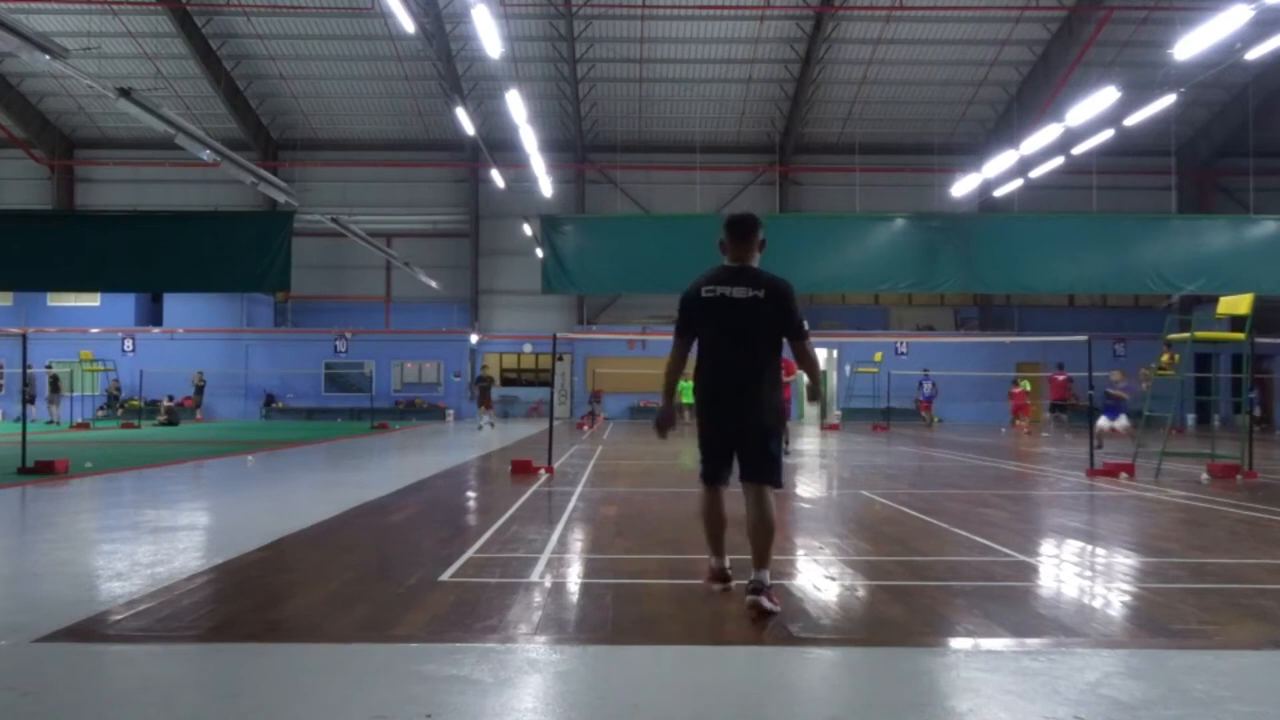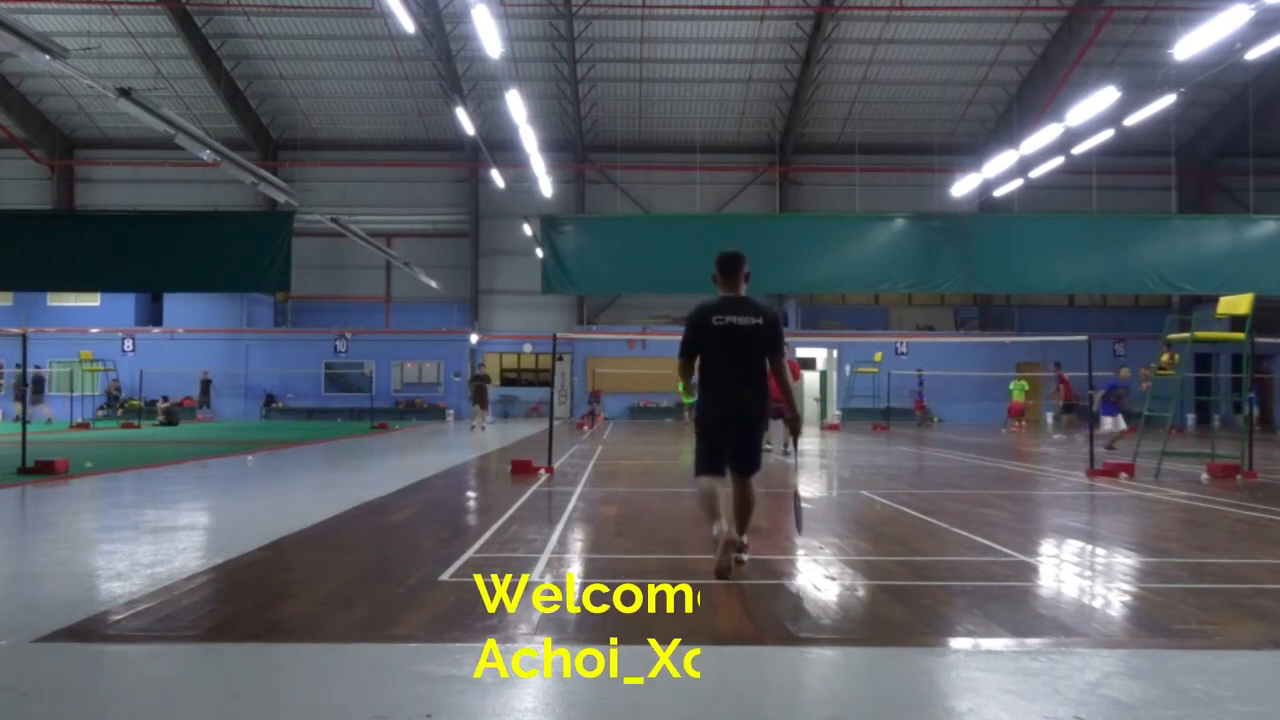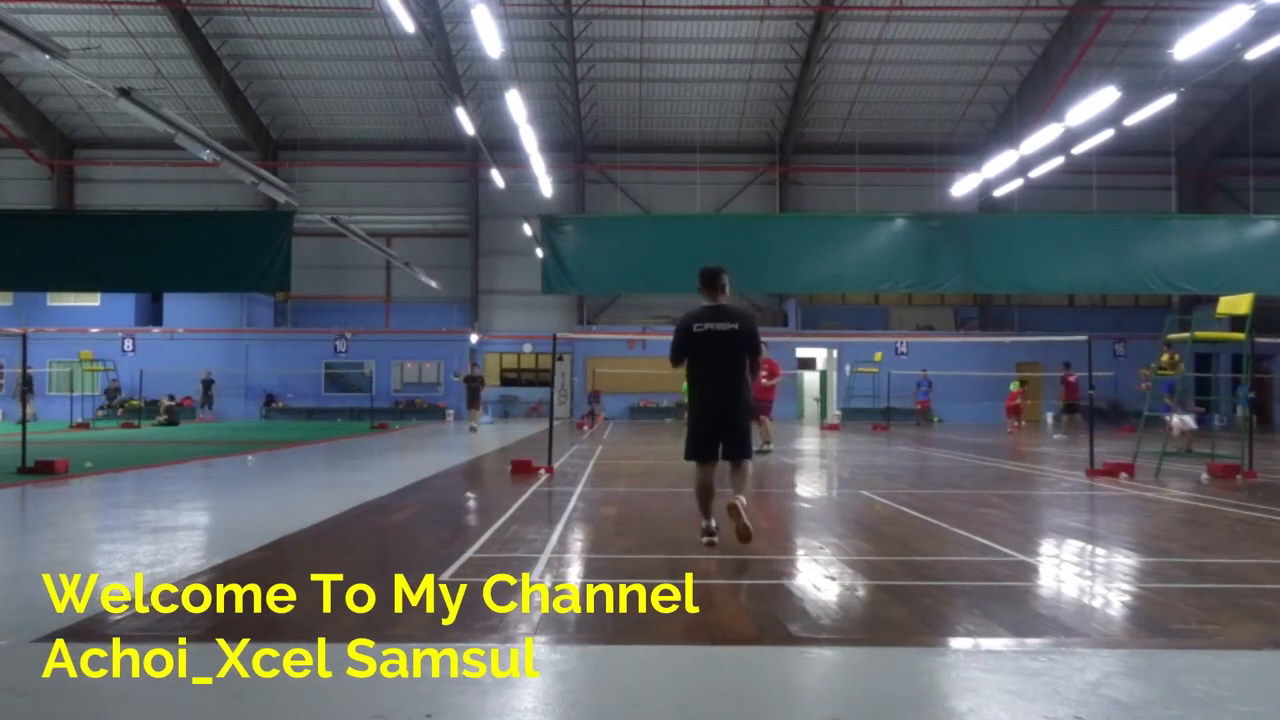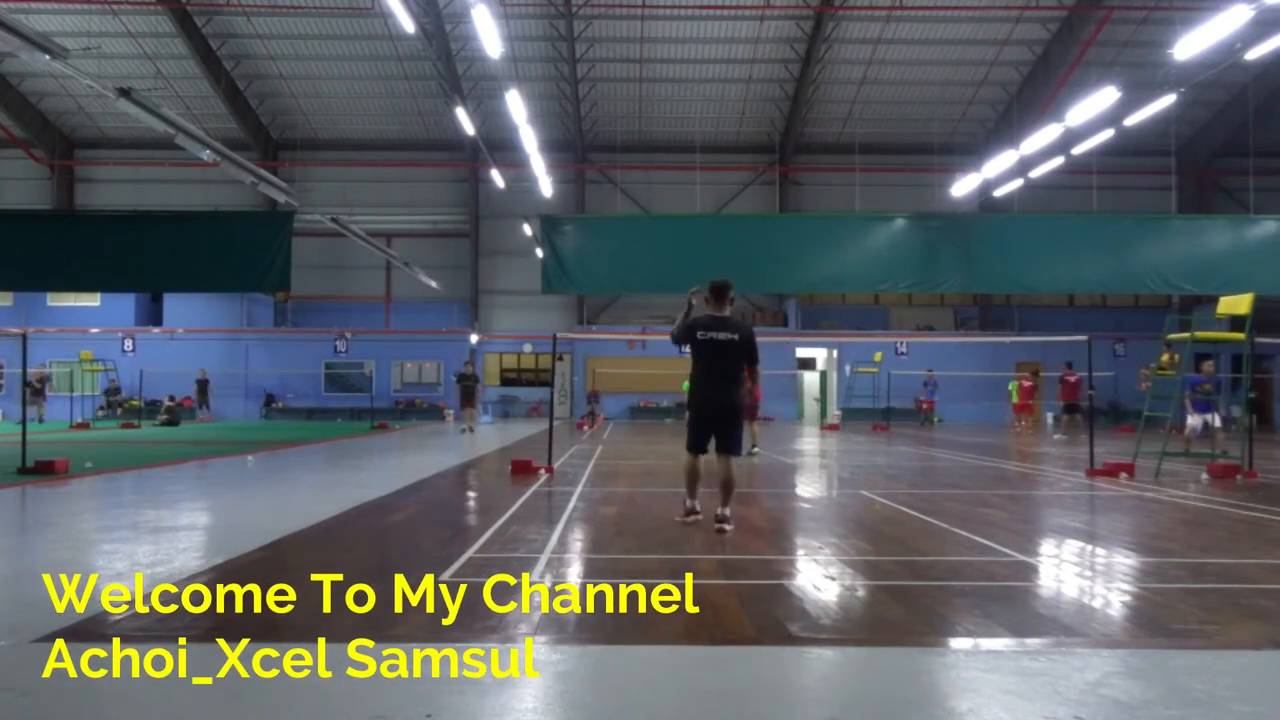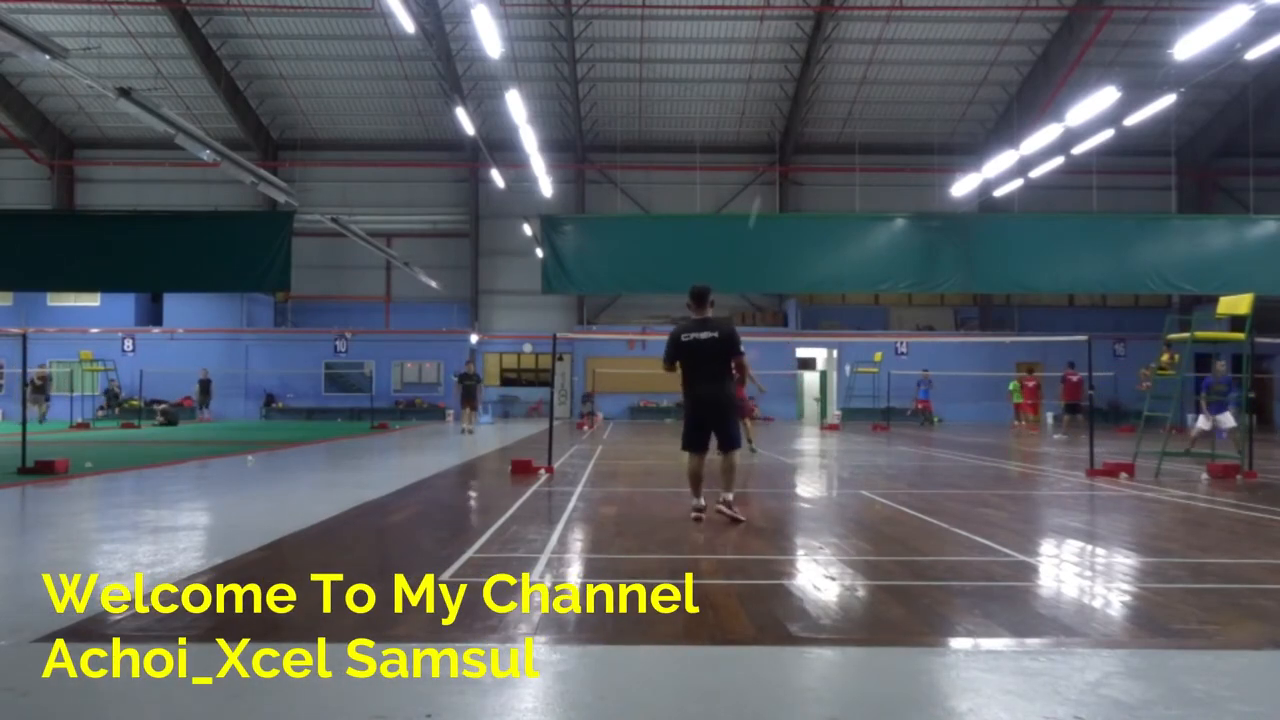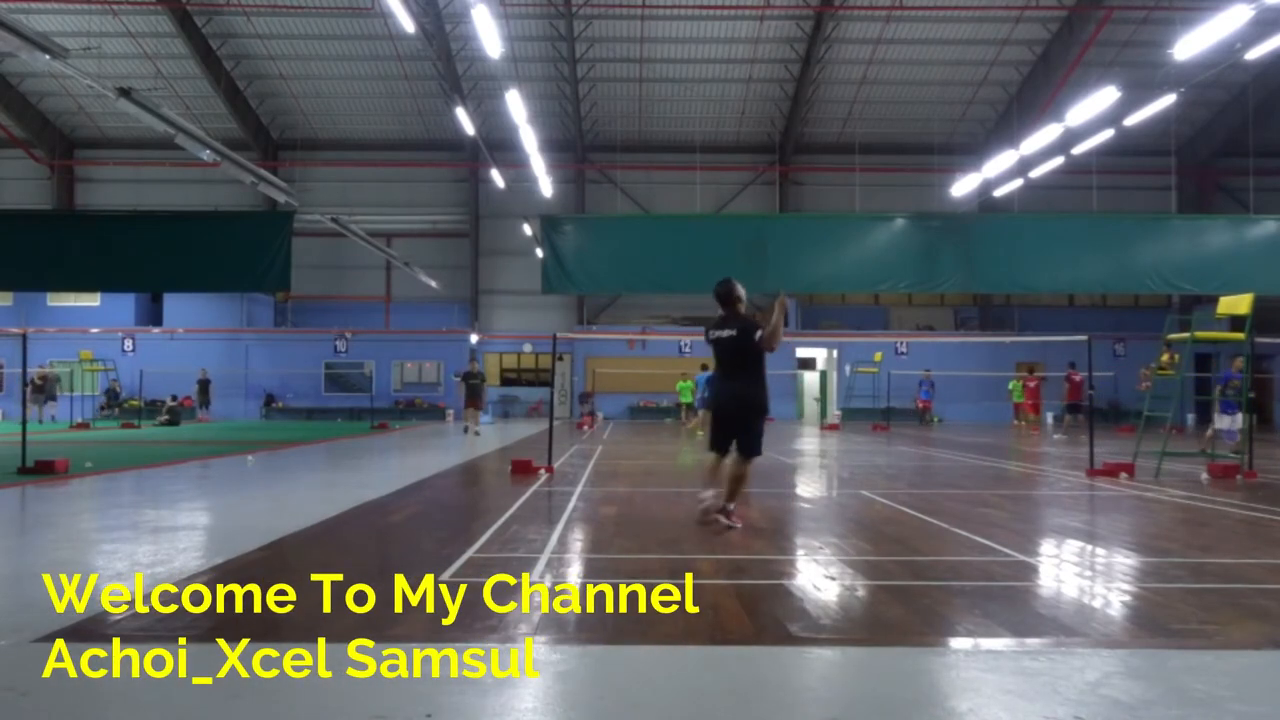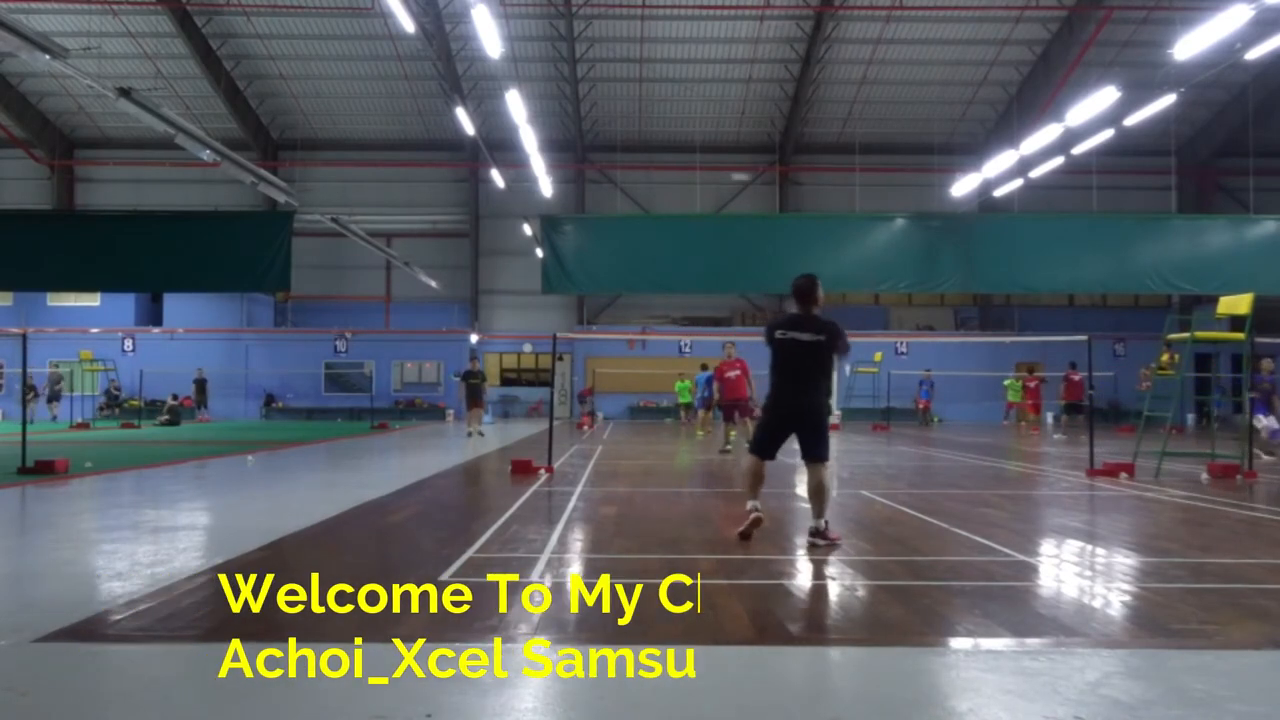
dt=0.7s
person 1, frame 1
left shoulder: (698, 290)
right shoulder: (776, 289)
left elbow: (679, 351)
right elbow: (801, 347)
left wrist: (666, 401)
right wrist: (815, 382)
left hip: (712, 406)
right hip: (761, 407)
left knee: (712, 486)
right knee: (760, 489)
left ankle: (718, 566)
right ankle: (759, 584)
person 1, frame 2
left shoulder: (701, 315)
right shoulder: (767, 316)
left elbow: (684, 366)
right elbow: (779, 366)
left wrist: (690, 386)
right wrist: (791, 409)
left hip: (713, 410)
right hip: (753, 410)
left knee: (709, 475)
right knee: (743, 477)
left ankle: (722, 530)
right ankle: (740, 542)
person 1, frame 3
left shoulder: (689, 322)
right shoulder: (744, 320)
left elbow: (675, 361)
right elbow: (755, 364)
right wrist: (751, 386)
left hip: (702, 405)
right hip: (737, 403)
left knee: (704, 465)
right knee: (741, 461)
left ankle: (708, 526)
right ankle: (739, 501)
person 1, frame 4
left shoulder: (695, 326)
right shoulder: (744, 331)
left elbow: (675, 336)
right elbow: (753, 370)
left wrist: (688, 307)
right wrist: (753, 389)
left hip: (701, 402)
right hip: (732, 404)
left knee: (694, 453)
right knee: (726, 458)
left ankle: (692, 505)
right ankle: (723, 514)
person 1, frame 5
left shoulder: (679, 332)
right shoulder: (725, 329)
left elbow: (668, 366)
right elbow: (740, 364)
right wrist: (742, 377)
left hip: (695, 400)
right hip: (723, 399)
left knee: (696, 453)
right knee: (730, 450)
left ankle: (698, 504)
right ankle: (726, 500)
person 1, frame 6
left shoulder: (714, 328)
right shoulder: (746, 324)
right elbow: (770, 344)
right wrist: (779, 312)
left hip: (720, 400)
right hip: (749, 401)
left knee: (718, 454)
right knee: (745, 457)
left ankle: (708, 497)
right ankle: (727, 508)
person 1, frame 7
left shoulder: (776, 327)
right shoulder: (830, 330)
right elbow: (843, 349)
left hip: (778, 406)
right hip: (814, 408)
left knee: (756, 457)
right knee: (816, 466)
left ankle: (753, 509)
right ankle: (818, 527)
